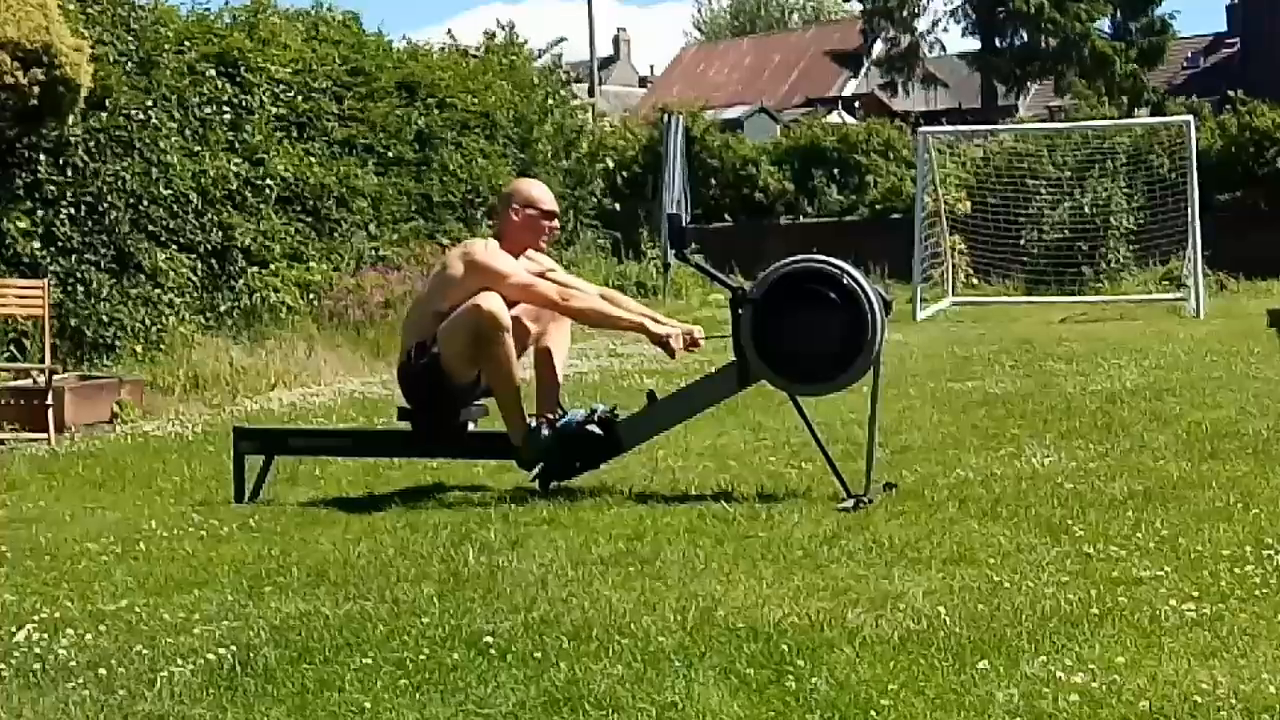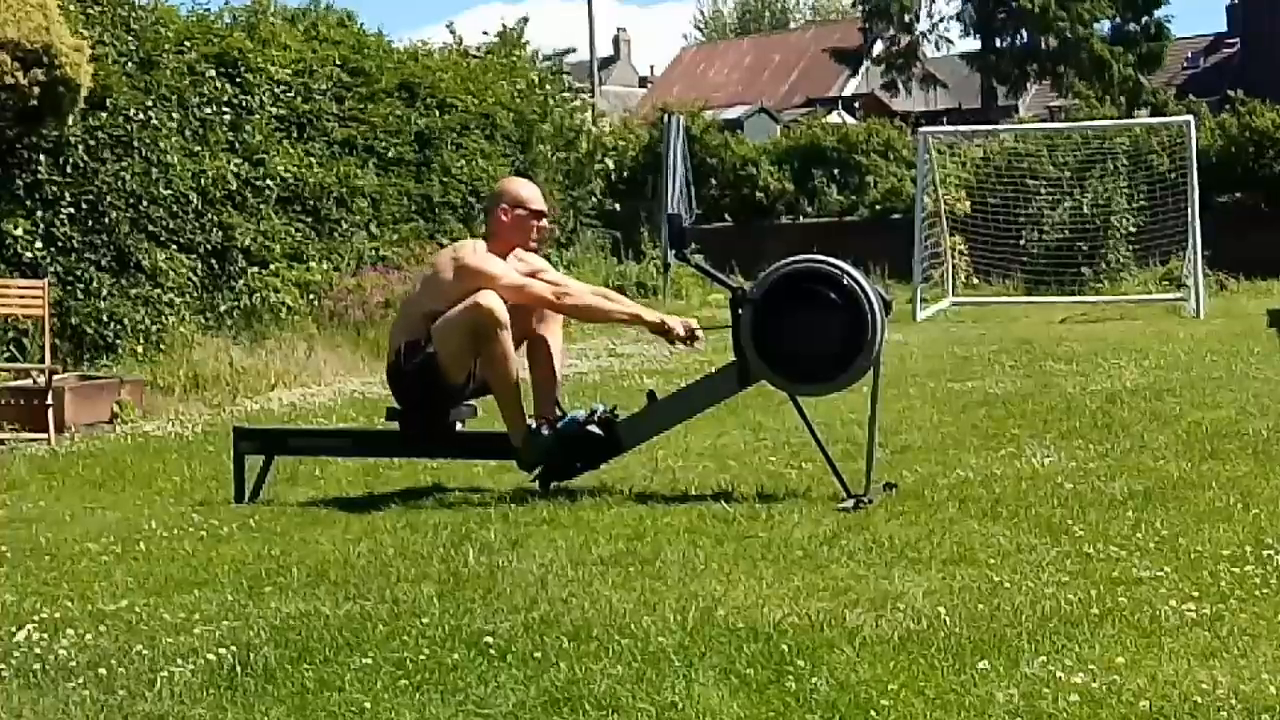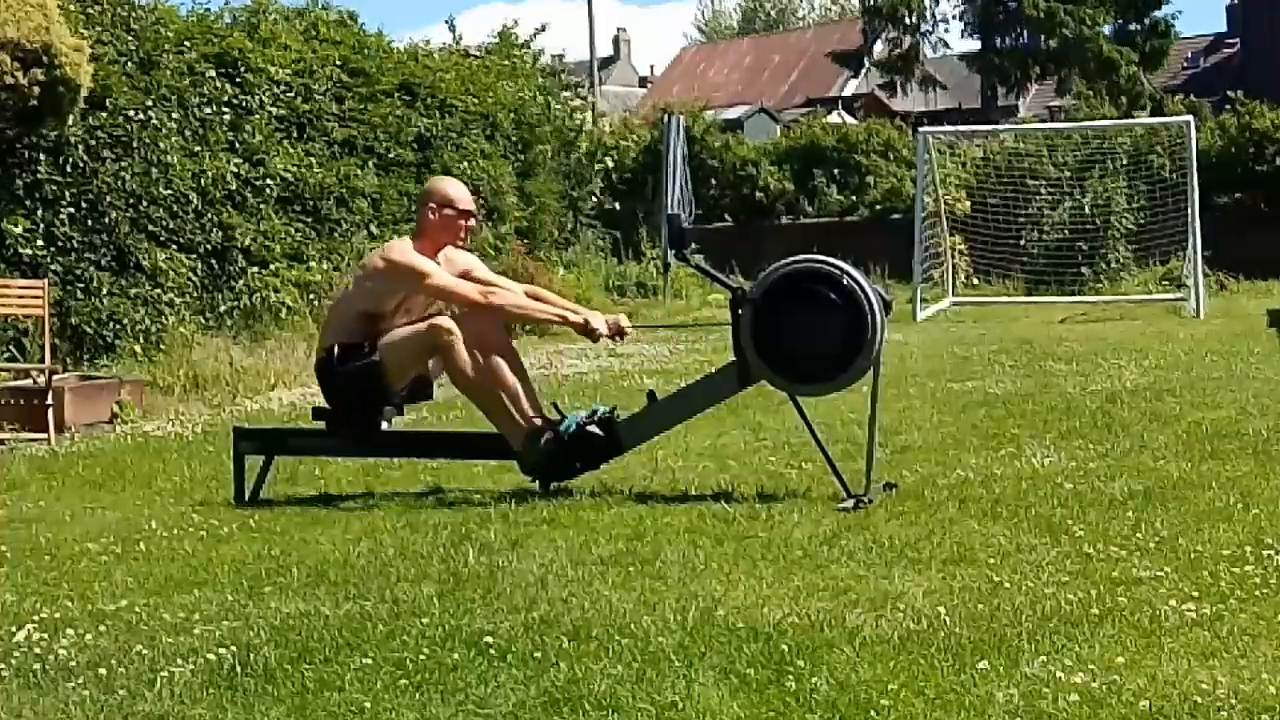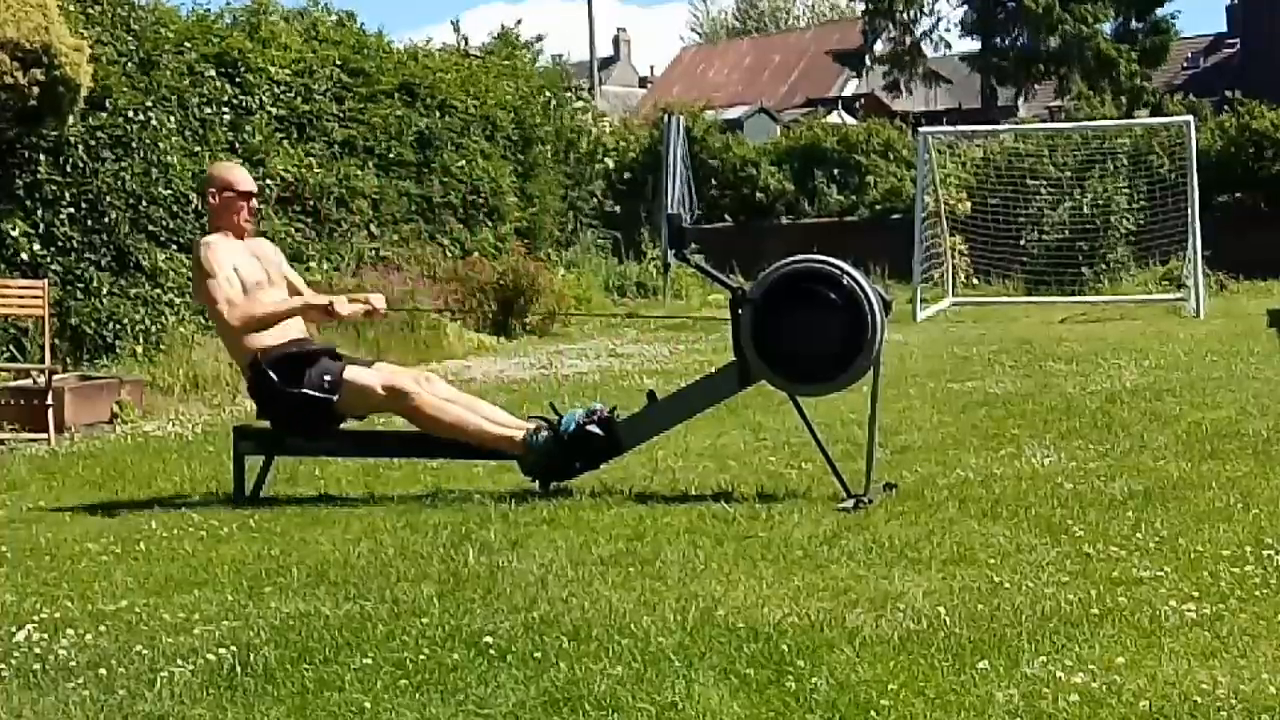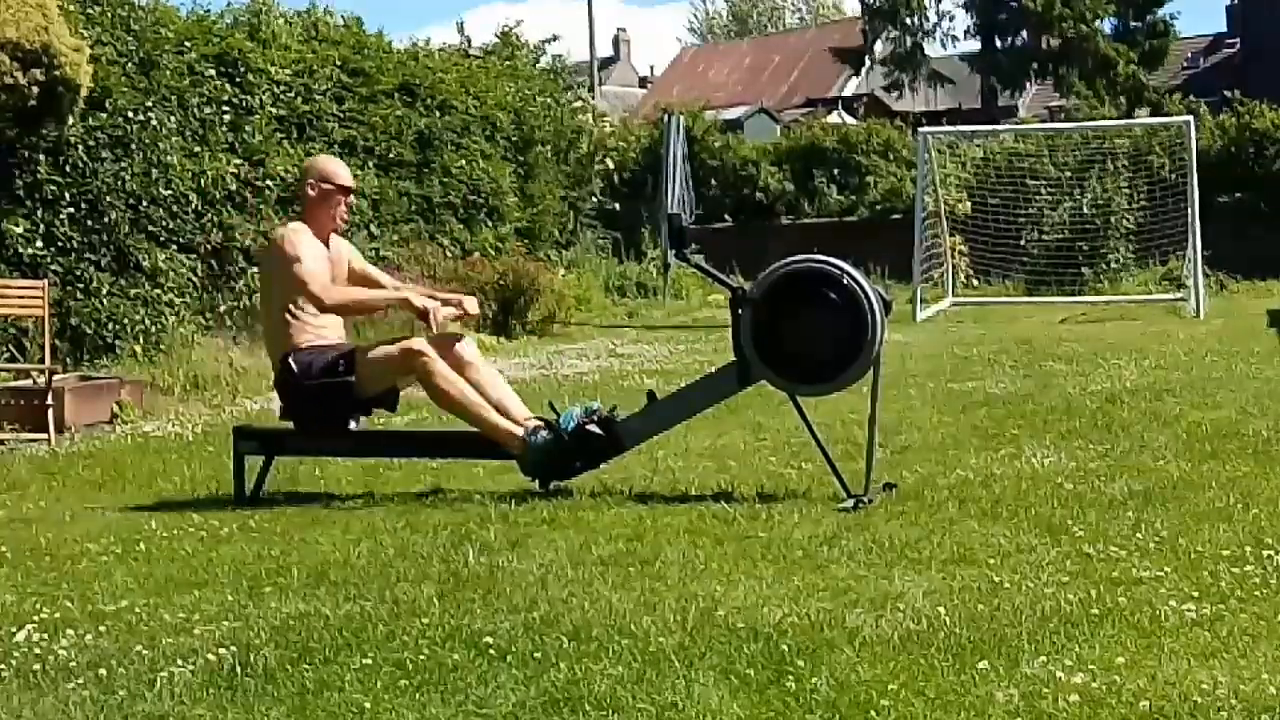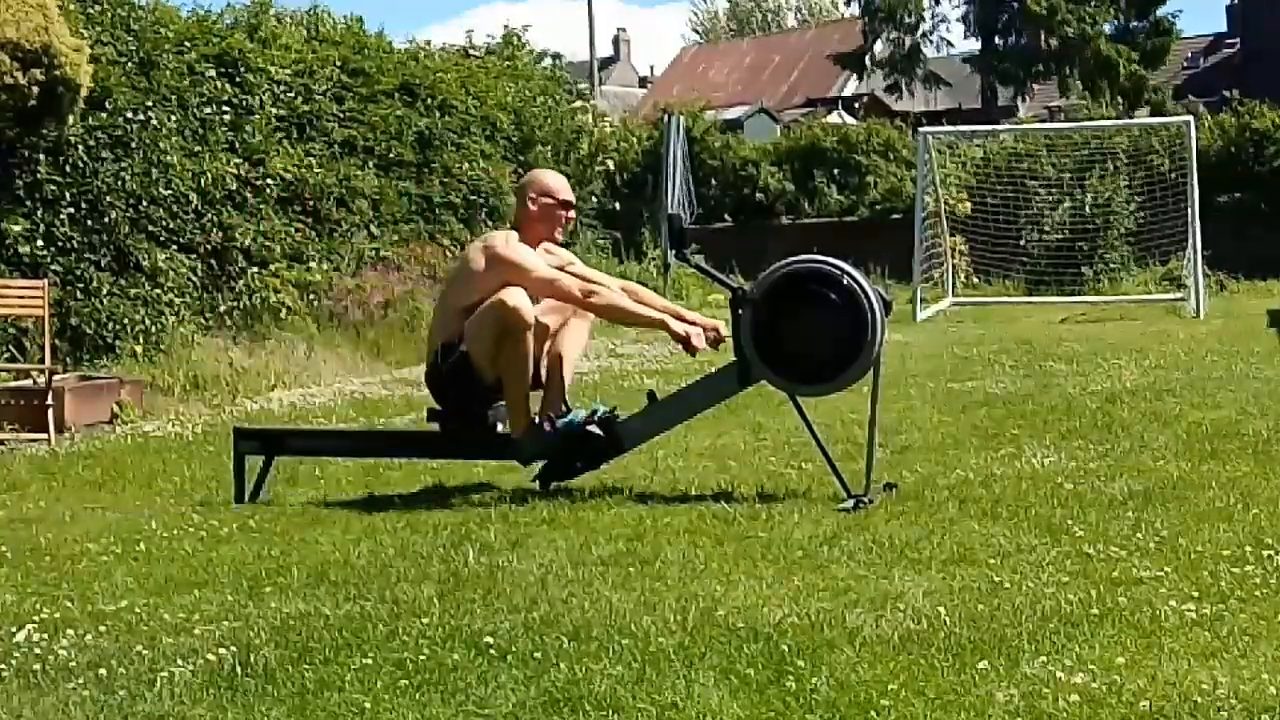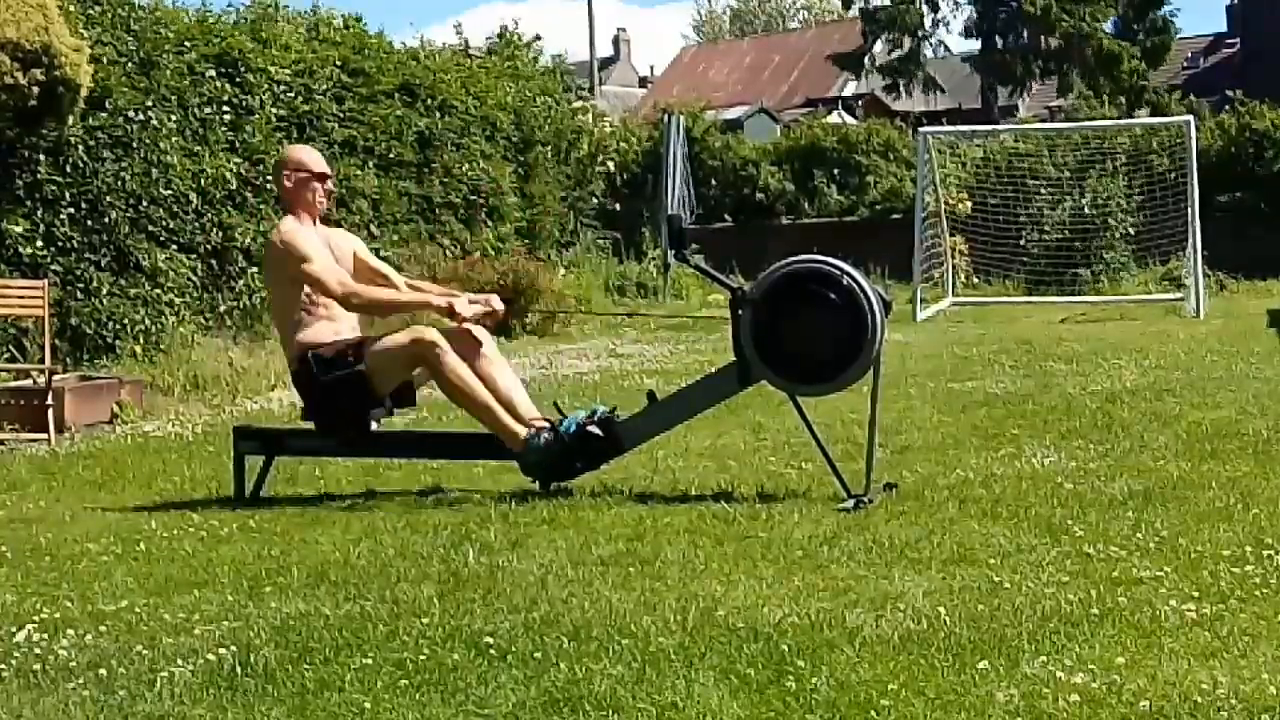
dt=0.7s
person 1, frame 1
left shoulder: (531, 261)
right shoulder: (481, 257)
left elbow: (599, 295)
right elbow: (566, 300)
left wrist: (670, 324)
right wrist: (646, 328)
left hip: (466, 374)
right hip: (427, 379)
left knee: (552, 311)
right knee: (488, 306)
left ankle: (545, 424)
right ankle: (523, 439)
person 1, frame 2
left shoulder: (521, 261)
right shoulder: (471, 260)
left elbow: (590, 293)
right elbow: (561, 297)
left wrist: (664, 317)
right wrist: (643, 318)
left hip: (454, 374)
right hip: (415, 377)
left knee: (544, 310)
right knee: (486, 305)
left ankle: (545, 424)
right ankle: (523, 441)
person 1, frame 3
left shoulder: (454, 259)
right shoulder: (401, 259)
left elbow: (523, 292)
right elbow: (486, 299)
left wrist: (591, 315)
right wrist: (571, 319)
left hip: (388, 366)
right hip: (344, 374)
left knee: (484, 329)
right knee: (442, 329)
left ankle: (539, 426)
right ankle: (527, 443)
person 1, frame 4
left shoulder: (262, 248)
right shoulder: (213, 250)
left elbow: (311, 306)
right elbow: (234, 318)
left wrist: (353, 301)
right wrist: (312, 301)
left hip: (309, 360)
right hip: (277, 374)
left knee: (427, 382)
right knee: (398, 390)
left ankle: (538, 430)
right ankle: (526, 445)
person 1, frame 5
left shoulder: (337, 244)
right shoulder: (290, 239)
left elbow: (392, 286)
right elbow: (322, 298)
left wrist: (439, 303)
right wrist: (406, 298)
left hip: (342, 366)
right hip: (304, 379)
left knee: (456, 344)
right knee: (417, 352)
left ankle: (533, 429)
right ankle: (521, 443)
person 1, frame 6
left shoulder: (549, 255)
right shoulder: (502, 250)
left elbow: (620, 289)
right elbow: (587, 295)
left wrist: (692, 318)
right wrist: (665, 323)
left hip: (492, 370)
right hip: (454, 374)
left knee: (576, 306)
right knee: (512, 301)
left ankle: (552, 418)
right ankle: (523, 433)
person 1, frame 7
left shoulder: (340, 240)
right shoulder: (289, 238)
left elbow: (402, 285)
right elbow: (352, 298)
left wrist: (464, 298)
right wrist: (441, 306)
left hip: (358, 357)
right hip: (324, 373)
left knee: (472, 337)
right knee: (425, 340)
left ankle: (545, 427)
right ankle: (526, 445)
